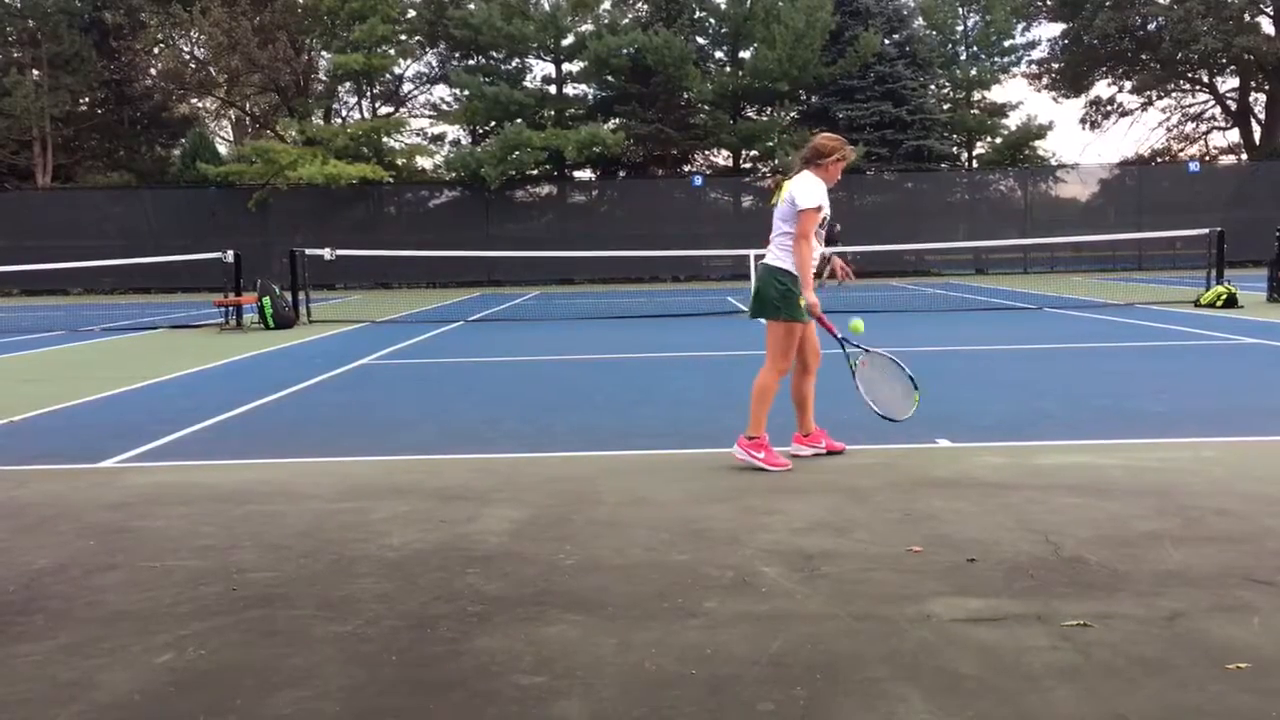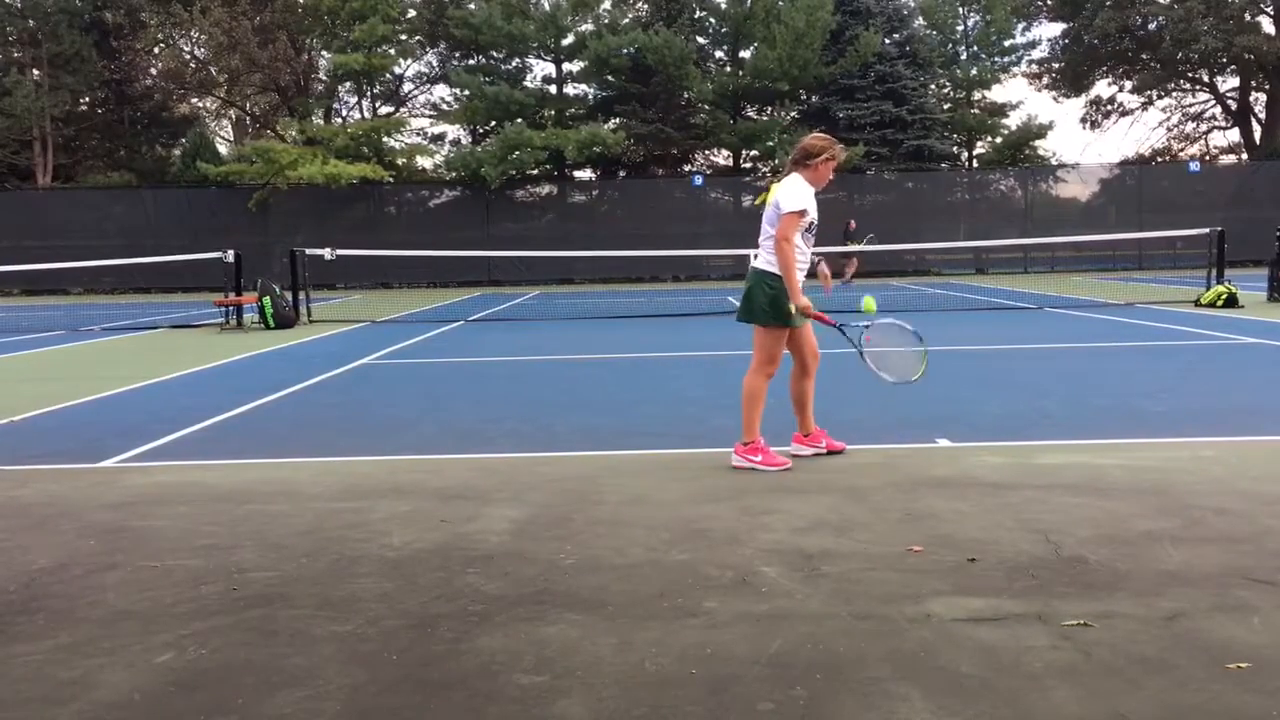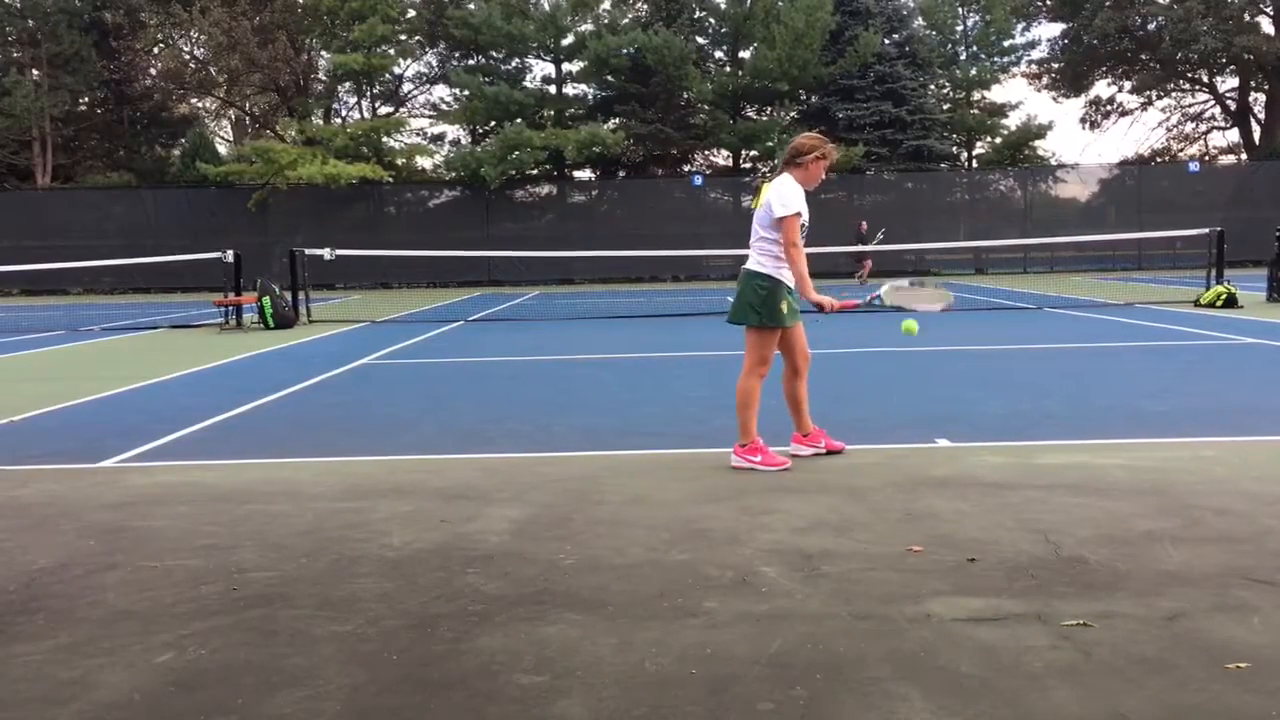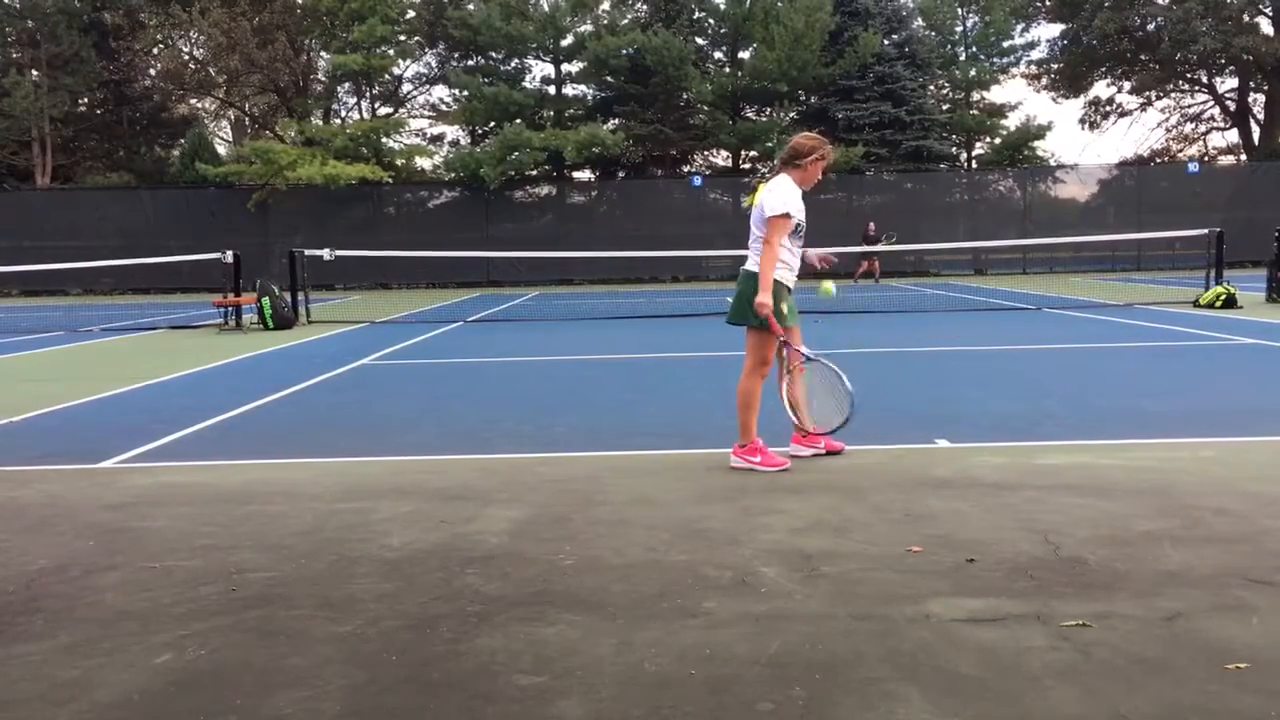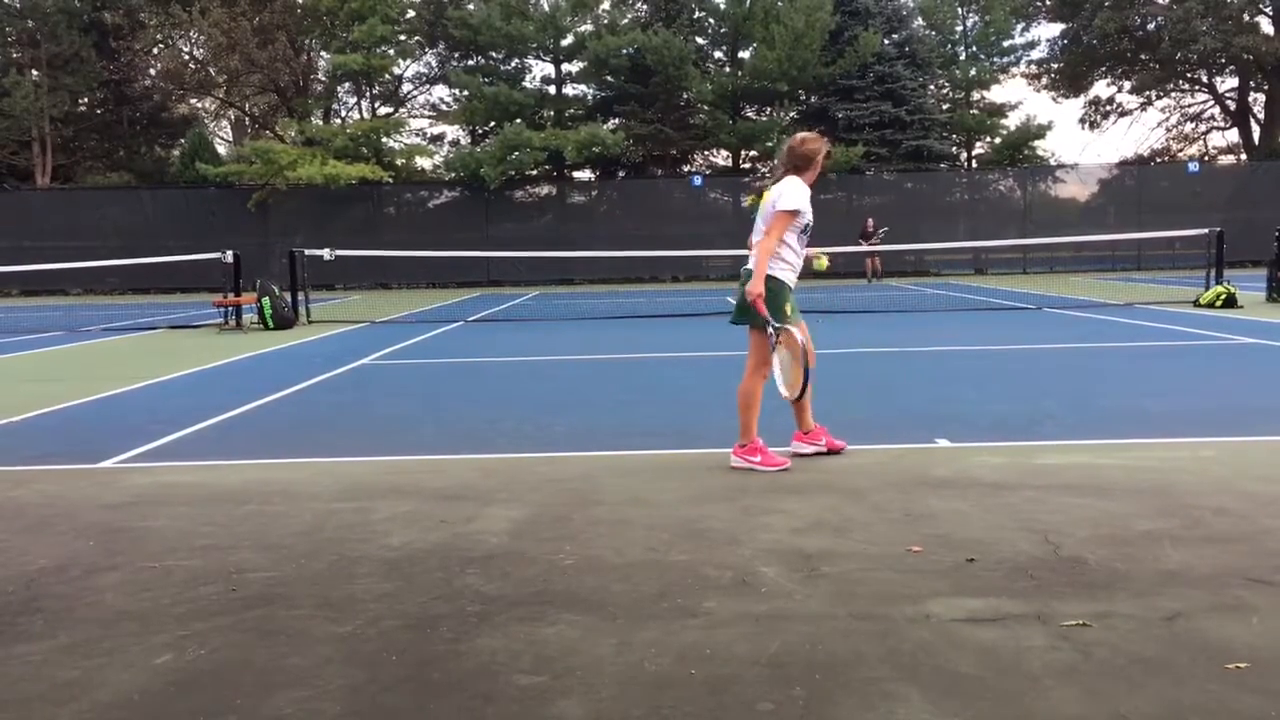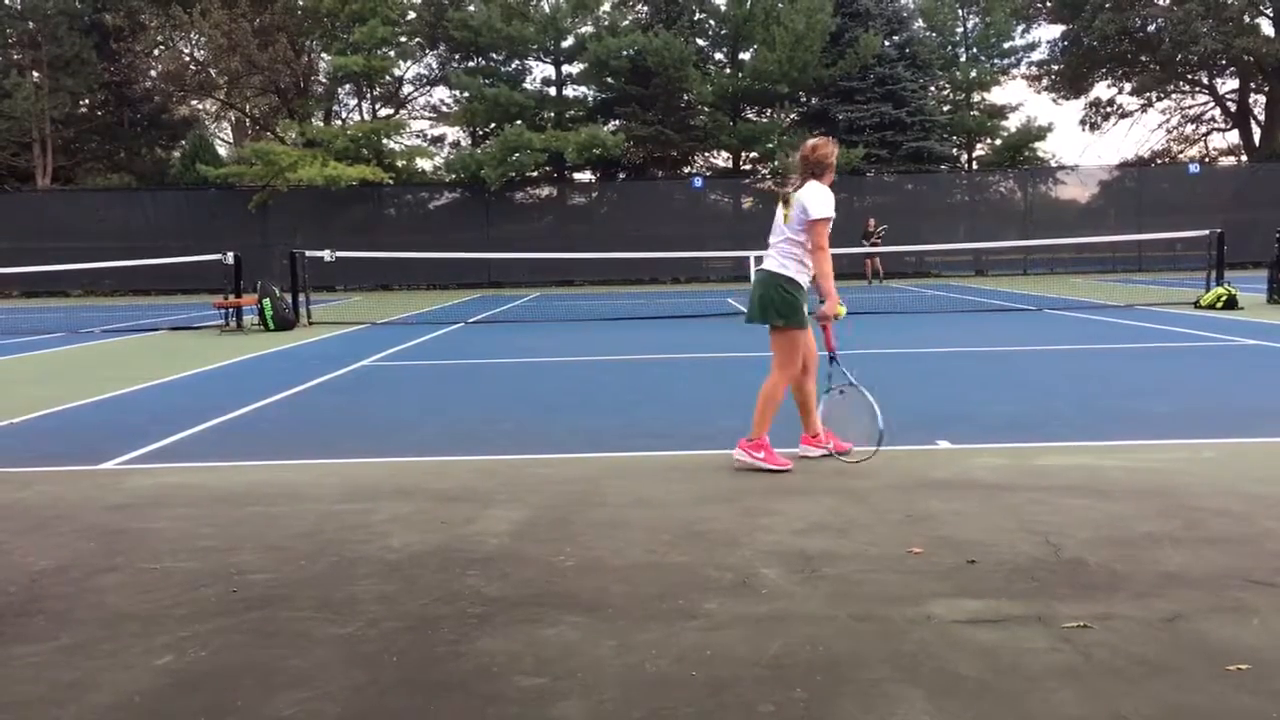
dt=0.3s
person 1, frame 1
left shoulder: (801, 184)
right shoulder: (812, 185)
right elbow: (802, 239)
left wrist: (829, 259)
right wrist: (807, 290)
left hip: (786, 280)
right hip: (784, 281)
left knee: (809, 359)
right knee: (778, 363)
left ankle: (807, 435)
right ankle: (752, 442)
person 1, frame 2
left shoulder: (796, 187)
right shoulder: (797, 188)
right elbow: (783, 242)
left wrist: (816, 264)
right wrist: (796, 294)
left hip: (780, 285)
right hip: (774, 284)
left knee: (808, 359)
right knee: (764, 367)
left ankle: (807, 436)
right ankle: (748, 447)
person 1, frame 3
left shoulder: (788, 188)
right shoulder: (788, 189)
right elbow: (791, 245)
left wrist: (801, 275)
right wrist: (810, 292)
left hip: (776, 286)
right hip: (765, 284)
left knee: (799, 360)
right knee: (757, 367)
left ankle: (806, 435)
right ankle: (747, 447)
person 1, frame 4
left shoulder: (786, 189)
right shoulder: (783, 189)
right elbow: (770, 243)
left wrist: (807, 257)
right wrist: (765, 291)
left hip: (777, 287)
right hip: (767, 287)
right knee: (759, 367)
left ankle: (804, 436)
right ankle: (746, 448)
person 1, frame 5
left shoulder: (784, 186)
right shoulder: (795, 189)
left elbow: (758, 239)
right elbow: (772, 236)
left wrist: (802, 258)
right wrist: (758, 278)
left hip: (777, 286)
right hip: (770, 286)
left knee: (803, 355)
right knee: (760, 367)
left ankle: (807, 433)
right ankle: (746, 447)
person 1, frame 6
left shoulder: (796, 192)
right shoulder: (820, 194)
right elbow: (820, 250)
left wrist: (826, 295)
right wrist: (830, 297)
left hip: (779, 281)
right hip: (784, 284)
left knee: (808, 361)
right knee: (785, 369)
left ankle: (814, 437)
right ankle: (754, 443)
